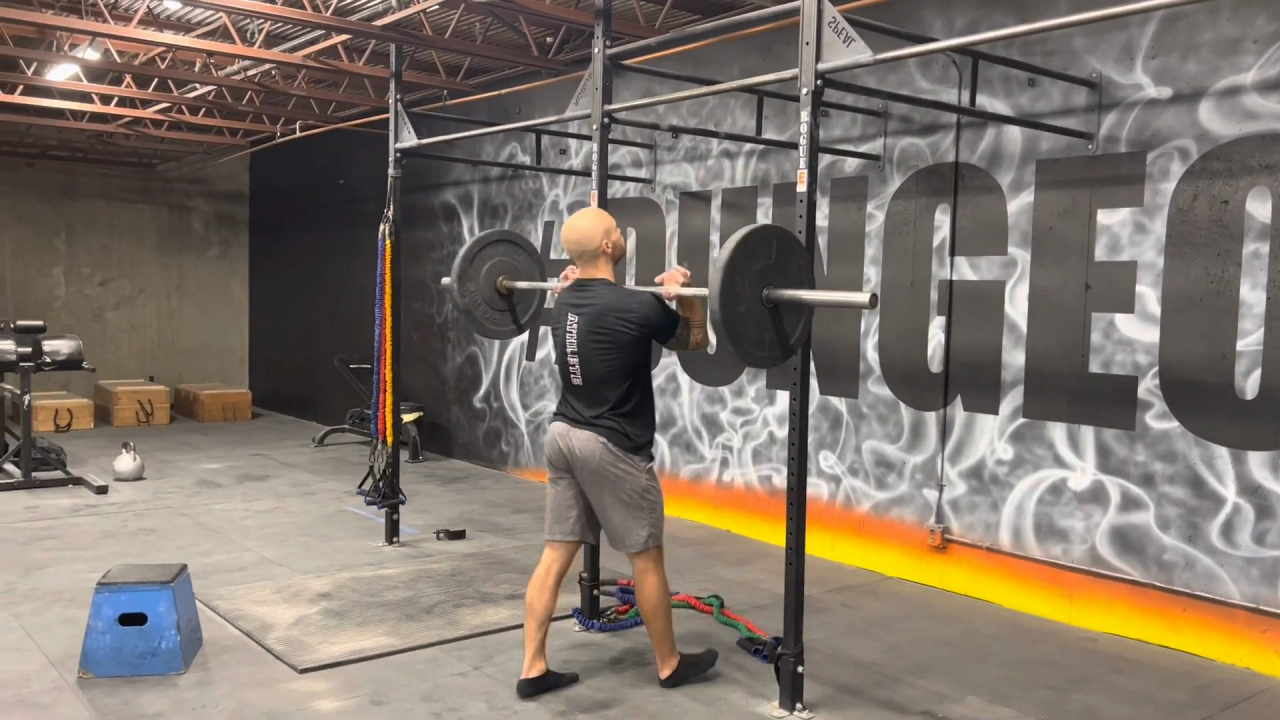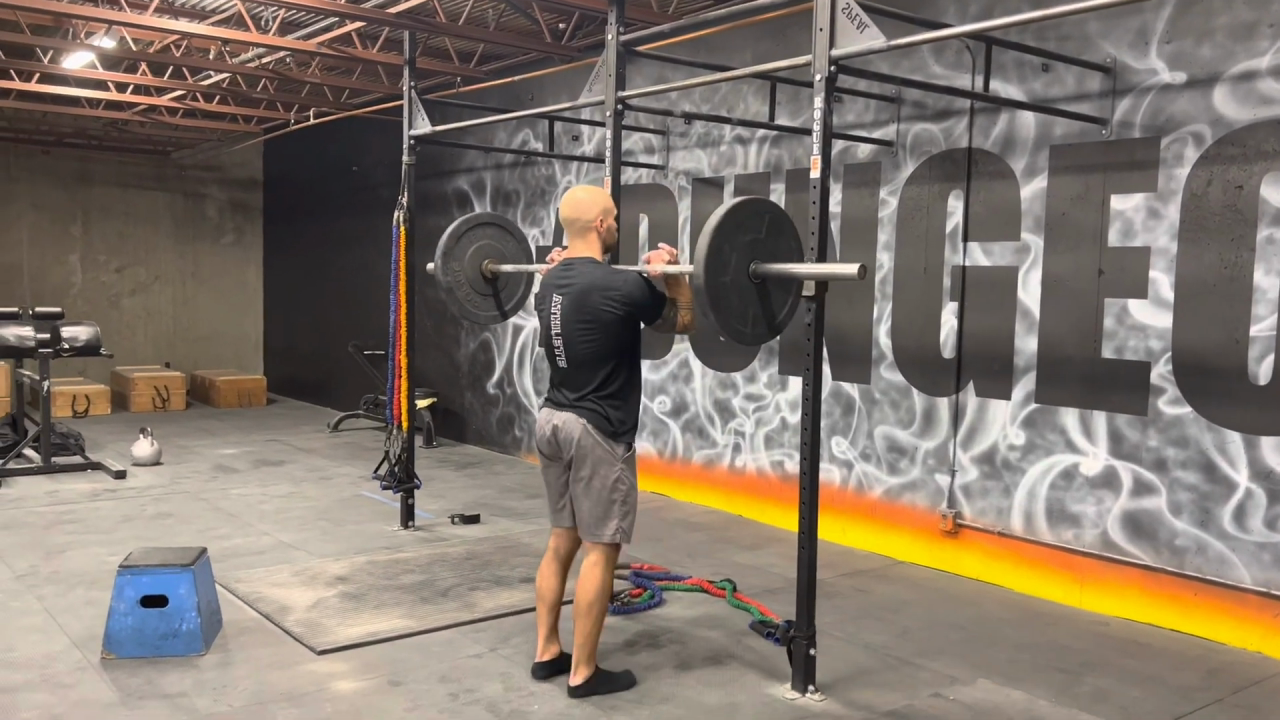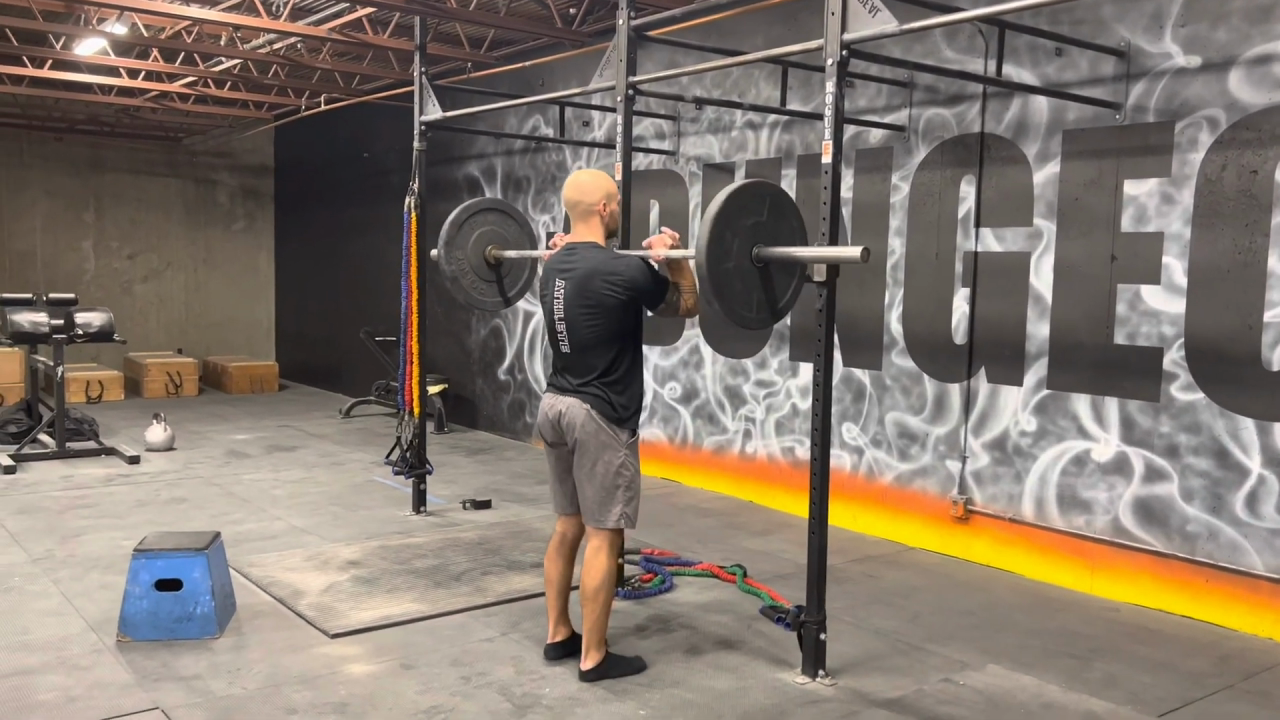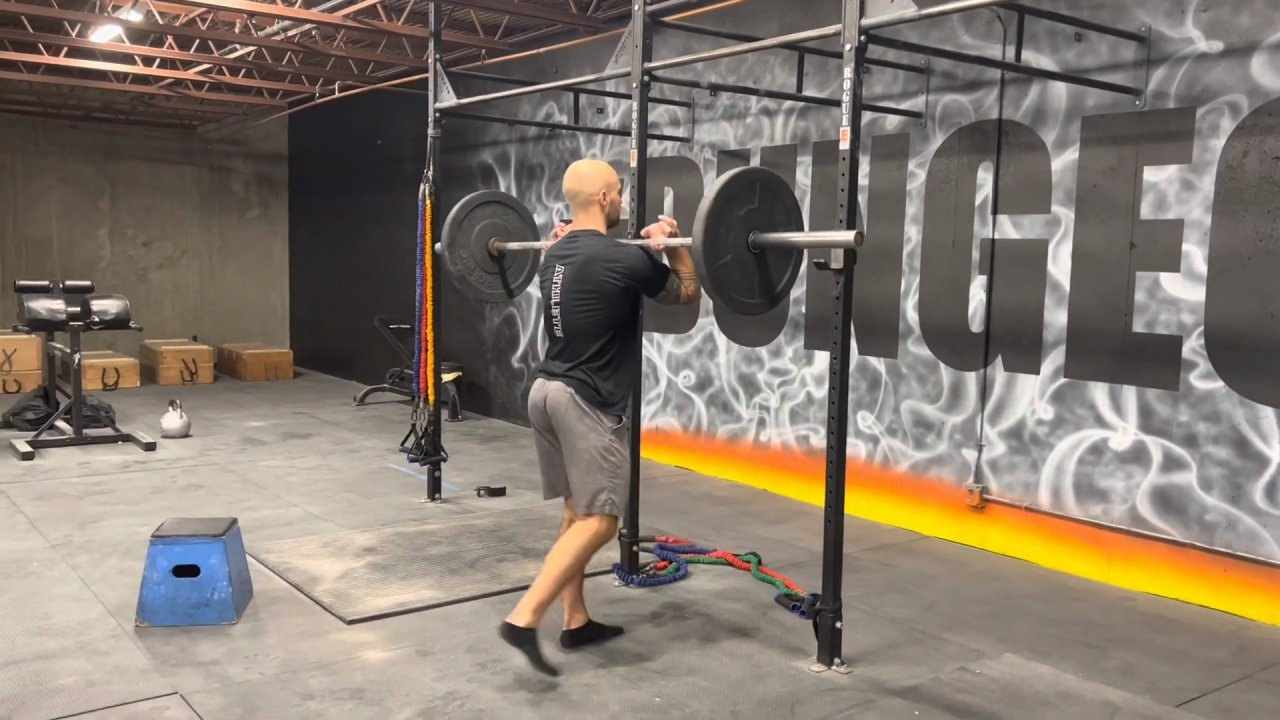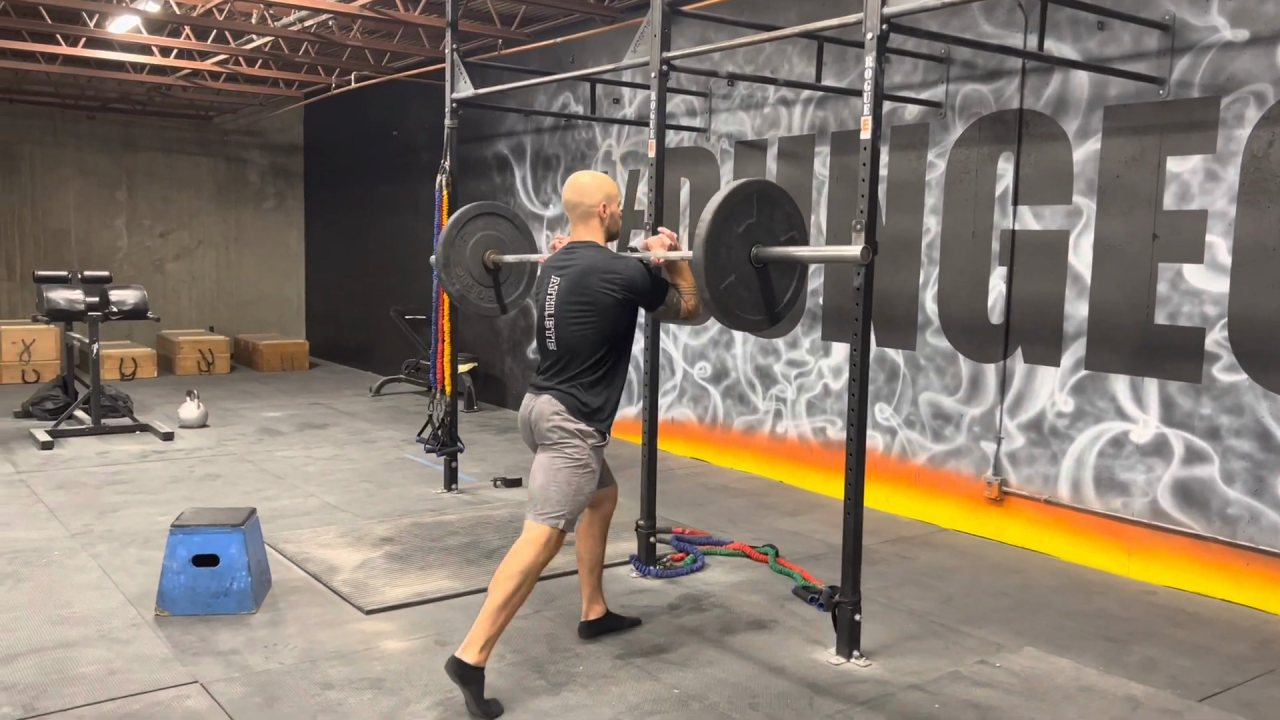
dt=0.5s
person 1, frame 1
left shoulder: (564, 301)
right shoulder: (637, 307)
right elbow: (696, 340)
right wrist: (684, 296)
left hip: (563, 436)
right hip: (612, 448)
left knee: (556, 554)
right knee: (647, 557)
left ankle: (533, 668)
right ankle: (669, 664)
person 1, frame 2
left shoulder: (550, 281)
right shoulder: (623, 285)
right elbow: (683, 321)
right wrist: (672, 274)
left hip: (551, 420)
right hip: (597, 431)
left knee: (562, 541)
right knee: (601, 551)
left ankle: (547, 652)
right ankle: (583, 671)
person 1, frame 3
left shoulder: (553, 266)
right shoulder: (625, 271)
right elbow: (687, 306)
right wrist: (673, 257)
left hip: (554, 406)
right hip: (600, 417)
left knee: (568, 527)
right knee: (604, 536)
left ankle: (558, 635)
right ankle: (594, 657)
person 1, frame 4
left shoulder: (556, 254)
right shoulder: (624, 258)
right elbow: (688, 292)
right wrist: (671, 244)
left hip: (546, 390)
right hip: (587, 401)
left knee: (577, 511)
right knee: (598, 520)
left ankle: (576, 621)
right ankle: (524, 618)
person 1, frame 5
left shoulder: (554, 266)
right shoulder: (623, 271)
right elbow: (688, 308)
right wrist: (672, 258)
left hip: (542, 405)
right hip: (571, 420)
left knee: (602, 497)
right knee: (540, 537)
left ankle: (594, 612)
right ankle: (471, 656)
